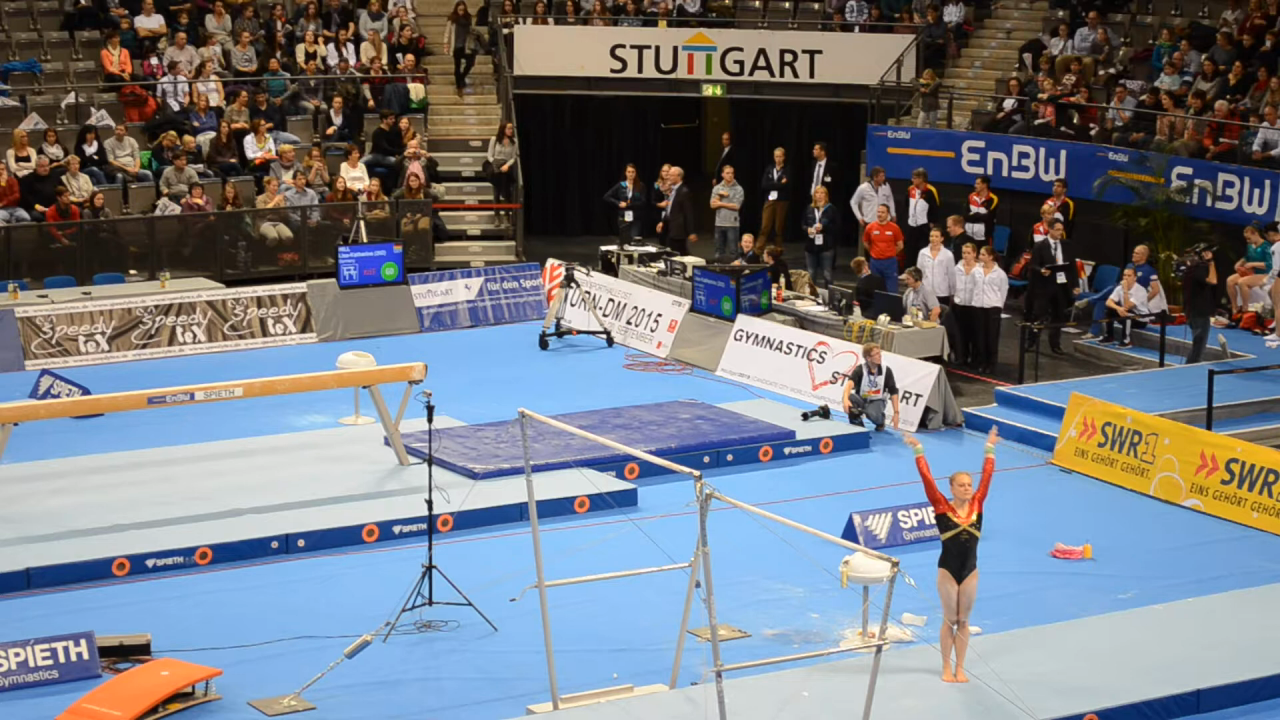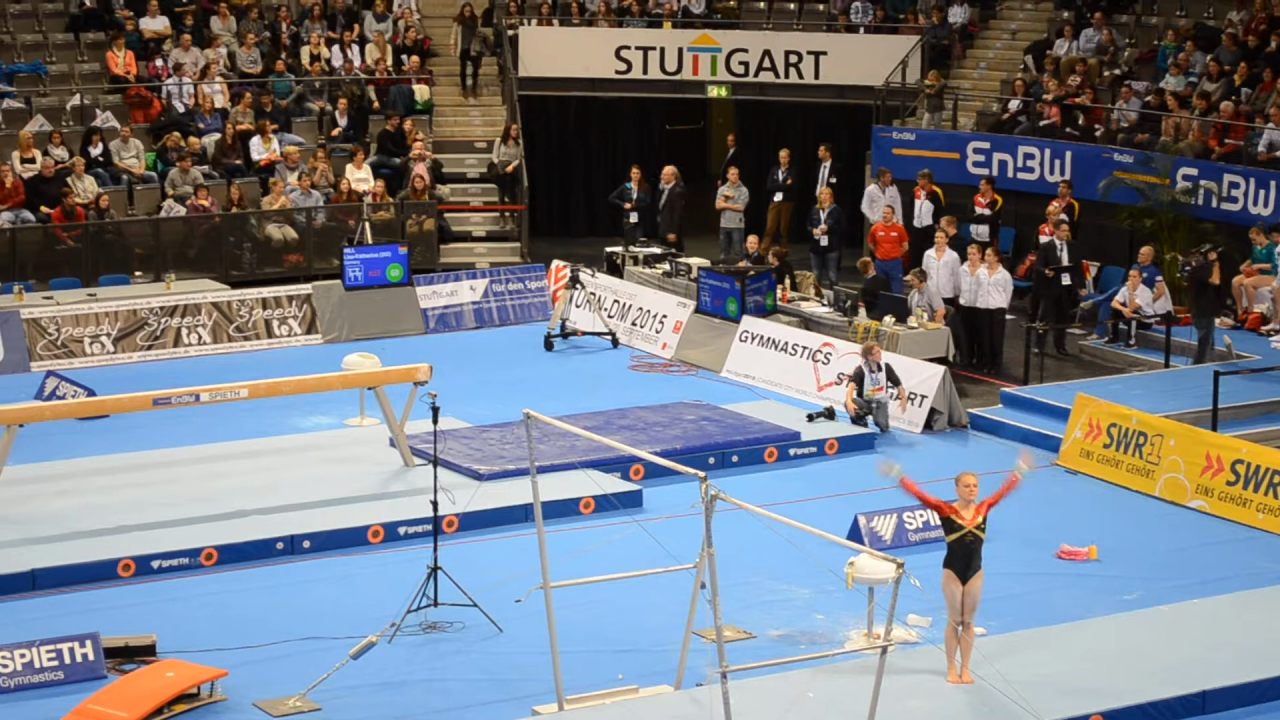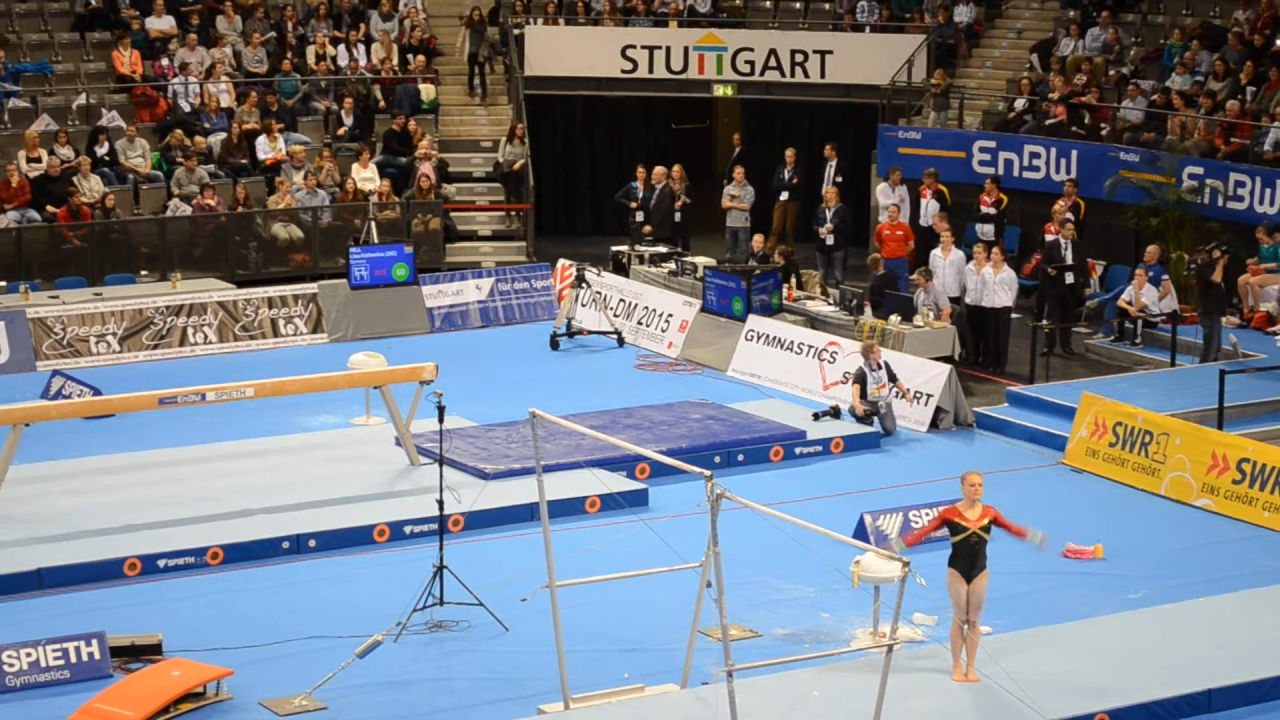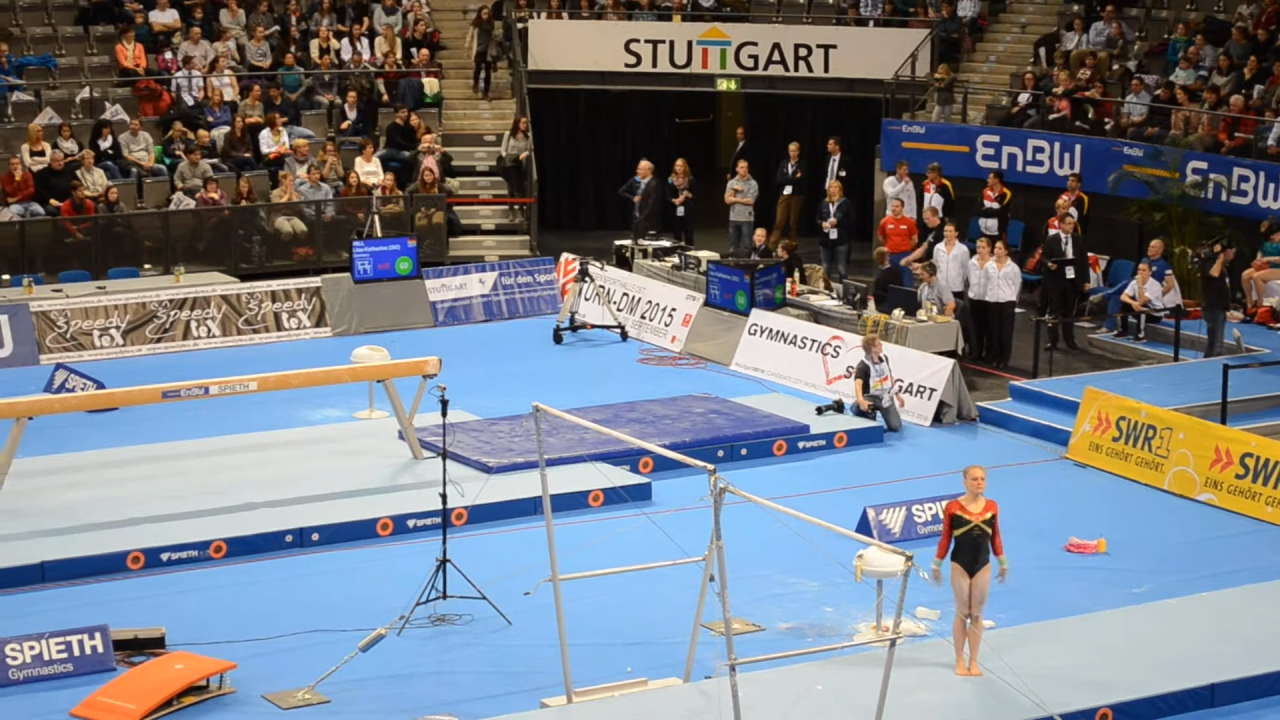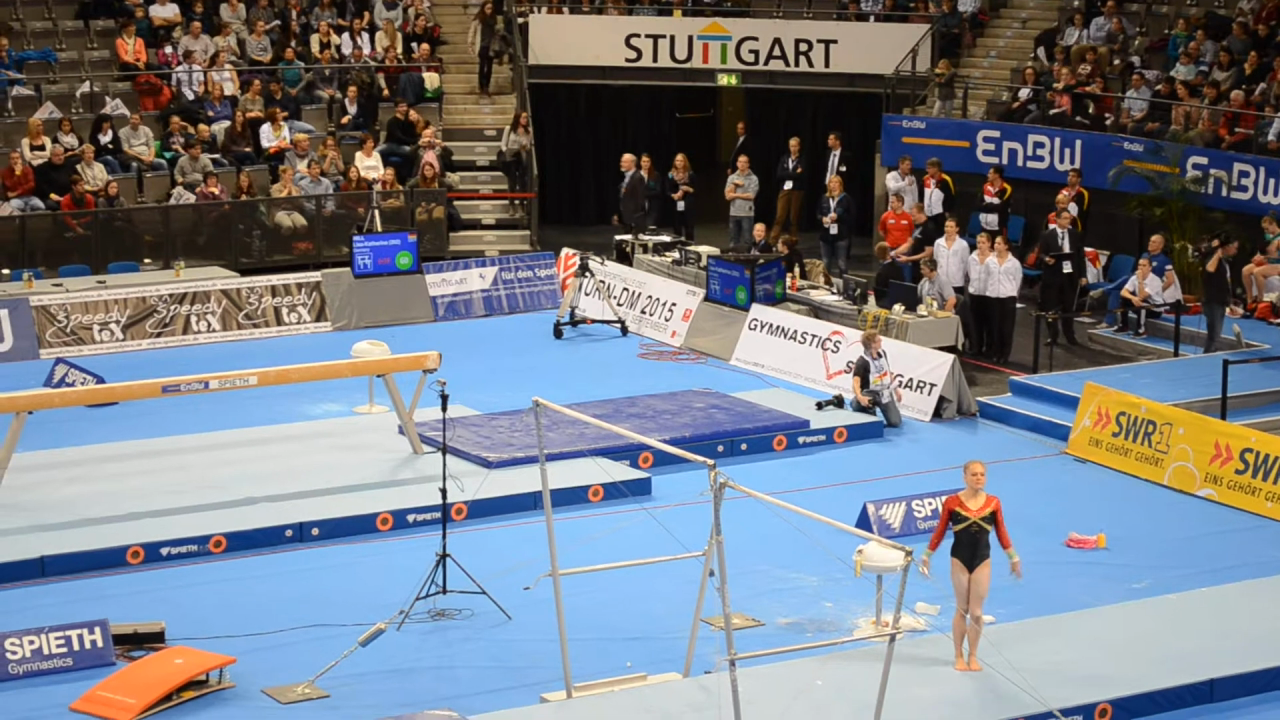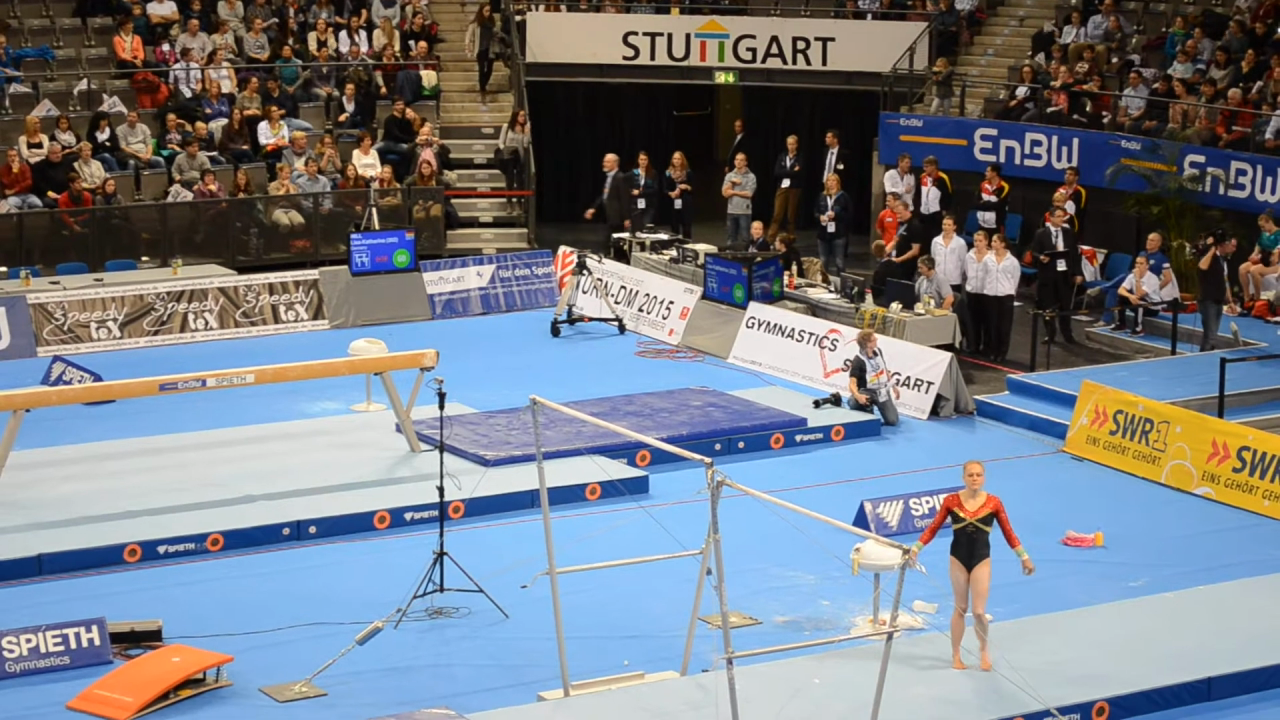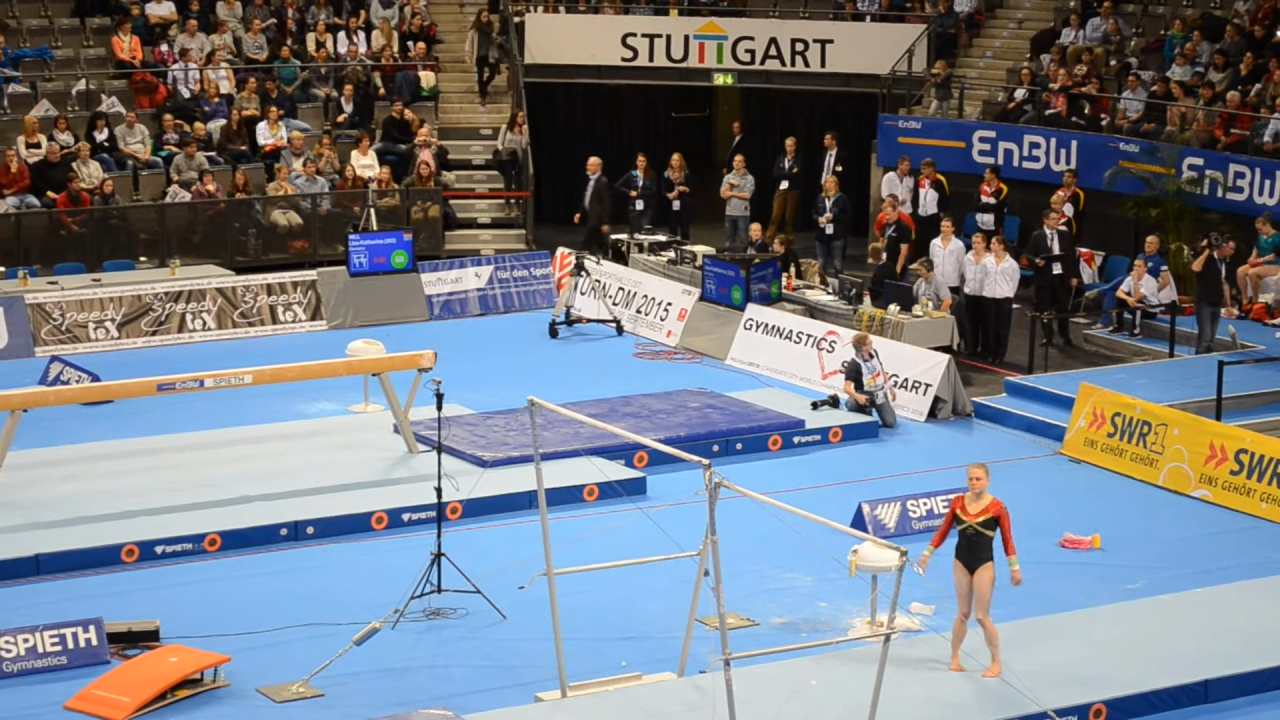
dt=0.2s
person 1, frame 1
left shoulder: (977, 506)
right shoulder: (942, 508)
left elbow: (987, 476)
right elbow: (926, 477)
left wrist: (990, 448)
right wrist: (918, 449)
left hip: (970, 573)
right hip: (947, 572)
left knee: (964, 621)
right knee: (950, 620)
left ankle: (960, 667)
right ankle: (947, 667)
person 1, frame 2
left shoulder: (983, 509)
right shoulder: (947, 509)
left elbow: (1004, 490)
right elbow: (918, 494)
left wrist: (1020, 471)
right wrist: (898, 477)
left hip: (975, 573)
right hip: (952, 572)
left knee: (968, 623)
right knee: (955, 622)
left ankle: (965, 668)
right ankle: (952, 669)
person 1, frame 3
left shoulder: (990, 512)
right shoulder: (950, 513)
left elbow: (1010, 527)
right elbow: (925, 531)
left wrist: (1033, 536)
right wrist: (901, 544)
left hip: (980, 572)
right hip: (957, 571)
left knee: (974, 621)
right knee: (960, 619)
left ankle: (970, 667)
right ankle: (957, 667)
person 1, frame 4
left shoulder: (991, 507)
right shoulder: (952, 507)
left elbow: (995, 539)
right elbow: (946, 539)
left wrist: (1003, 564)
right wrist: (936, 566)
left hip: (982, 566)
right hip: (960, 565)
left knee: (977, 615)
right knee: (962, 614)
left ankle: (974, 660)
right ankle: (960, 661)
person 1, frame 5
left shoulder: (993, 502)
right shoulder: (952, 502)
left elbow: (1001, 533)
right elbow: (940, 531)
left wrist: (1014, 559)
right wrist: (926, 557)
left hip: (982, 561)
right hip: (959, 560)
left knee: (977, 613)
right knee: (962, 610)
left ankle: (972, 655)
right ankle: (959, 656)
person 1, frame 6
left shoulder: (994, 503)
right shoulder: (951, 500)
left elbow: (1008, 532)
right elbow: (935, 526)
left wrist: (1024, 557)
right wrist: (916, 548)
left hip: (981, 561)
right hip: (957, 559)
left knee: (979, 611)
right knee: (960, 608)
left ankle: (984, 650)
right ankle: (956, 654)
person 1, frame 7
left shoulder: (998, 507)
right shoulder: (957, 502)
left elbow: (1007, 540)
right elbow: (944, 530)
left wrist: (1015, 567)
right wrist: (928, 553)
left hip: (984, 565)
right hip: (961, 562)
left knee: (982, 616)
right knee: (963, 612)
left ankle: (996, 662)
right ankle: (954, 656)
